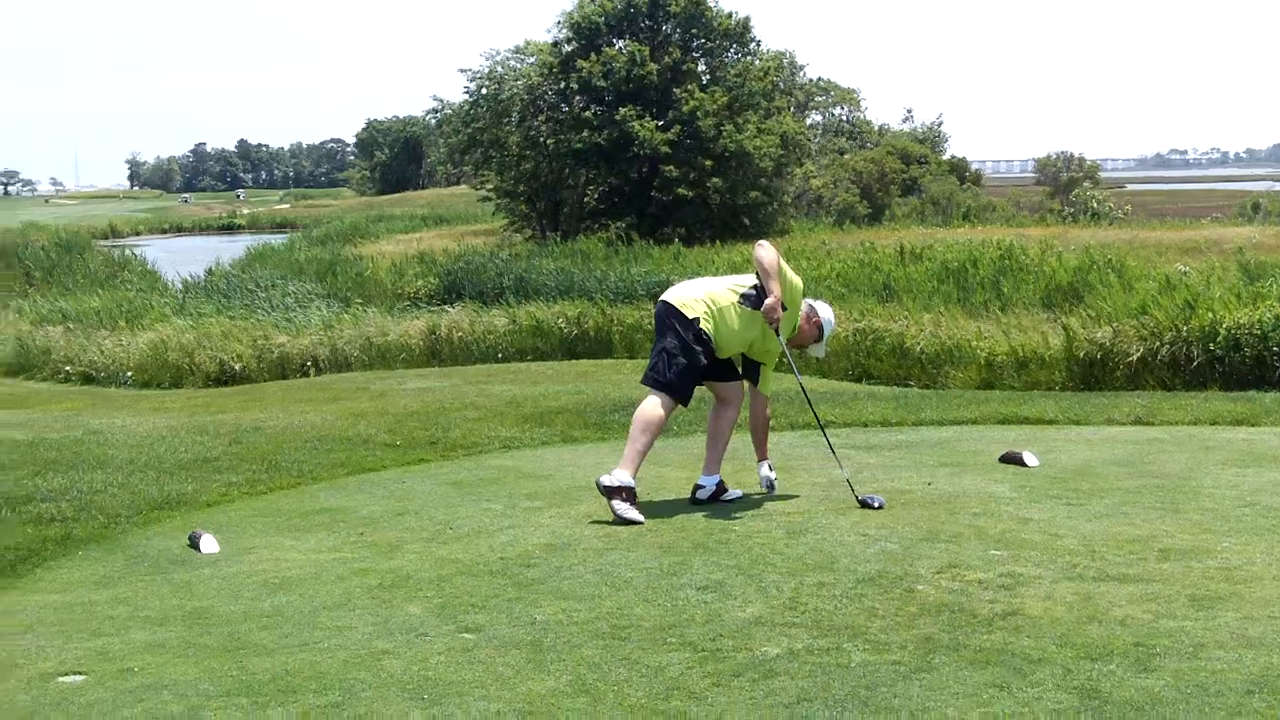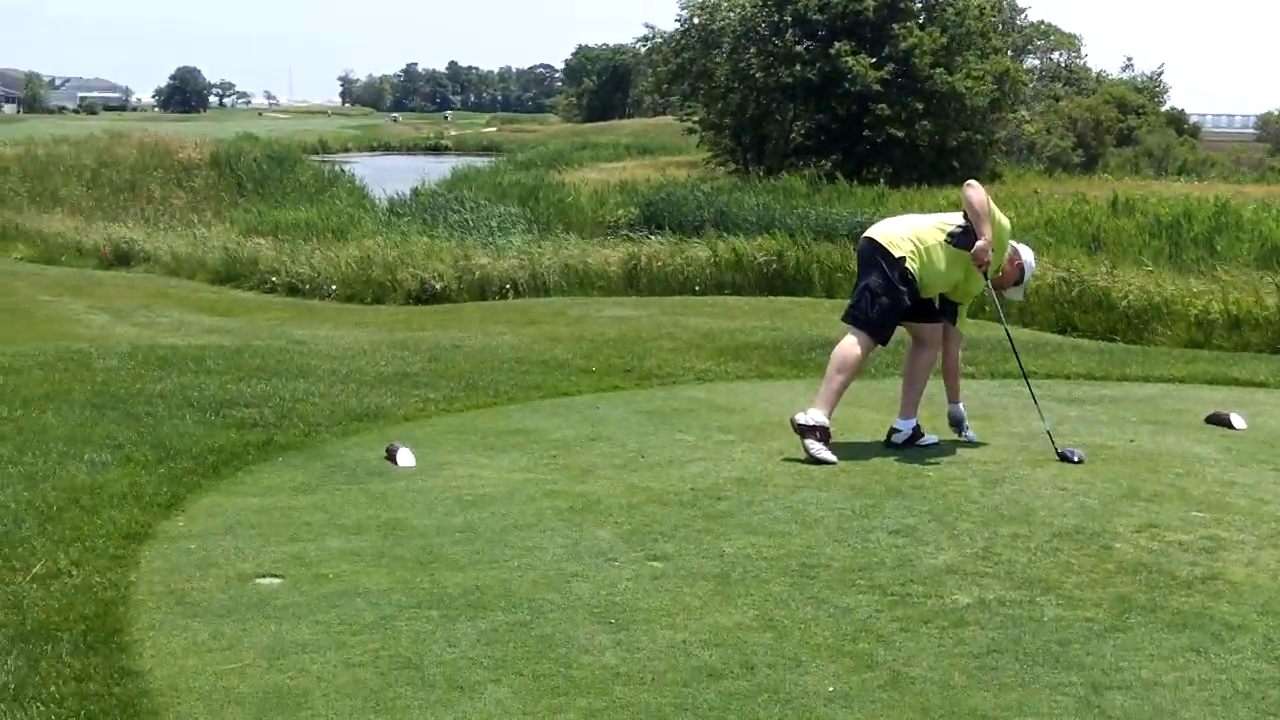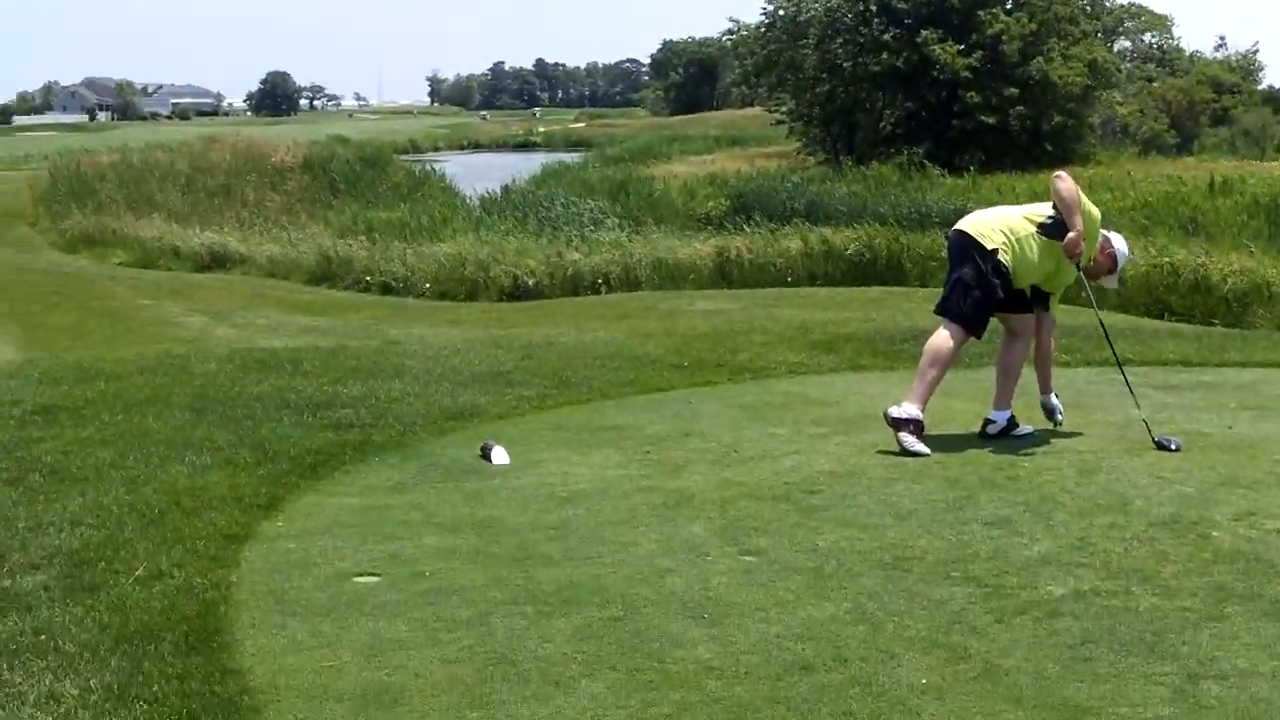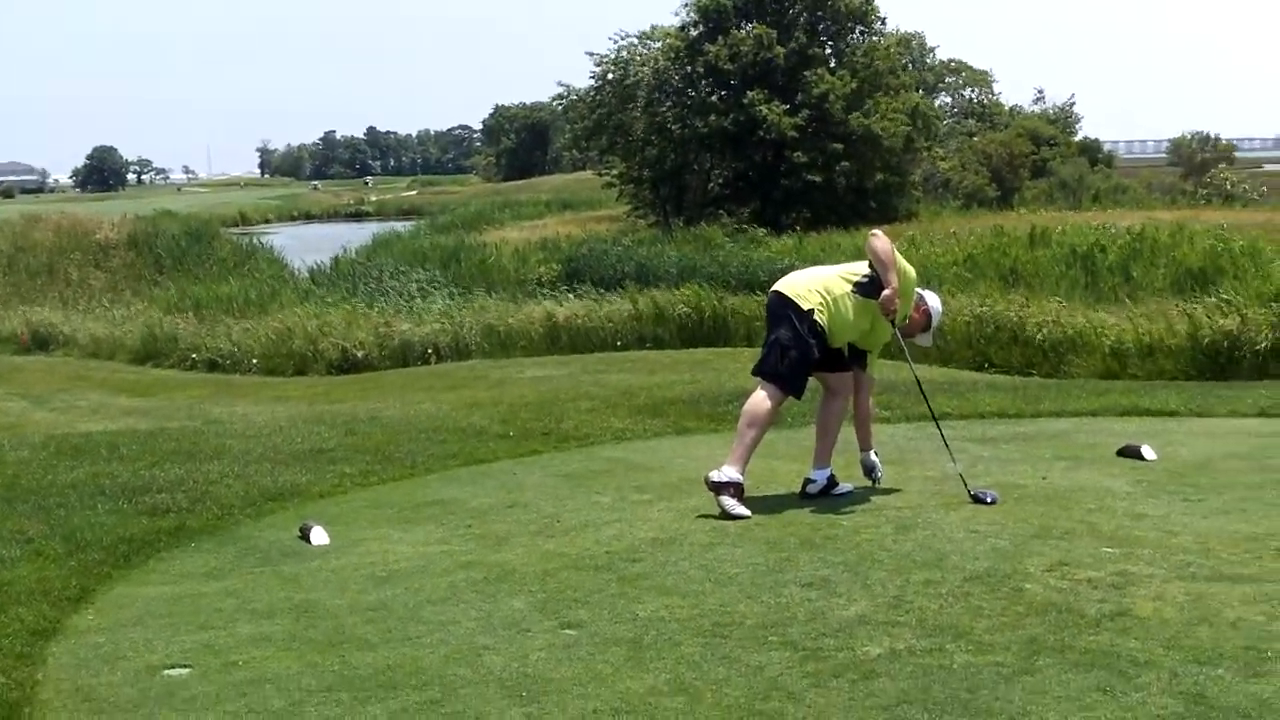
dt=1s
person 1, frame 1
left shoulder: (768, 347)
right shoulder: (793, 293)
left elbow: (760, 406)
right elbow: (762, 247)
left wrist: (763, 462)
right wrist: (774, 297)
right hip: (687, 310)
left knee: (732, 394)
right knee: (664, 397)
left ankle: (708, 483)
right ankle: (620, 482)
person 1, frame 2
left shoulder: (967, 285)
right shoulder: (1000, 232)
left elbow: (951, 347)
right elbow: (971, 187)
left wrist: (955, 405)
right wrist: (985, 239)
right hip: (891, 248)
left knee: (931, 336)
right knee: (864, 336)
left ankle: (905, 427)
right ankle: (814, 421)
person 1, frame 3
left shoulder: (1058, 274)
right shoulder: (1091, 221)
left elbow: (1043, 336)
right elbow: (1060, 179)
left wrist: (1047, 395)
right wrist: (1076, 231)
right hip: (983, 240)
left knee: (1023, 327)
right knee: (957, 329)
left ankle: (999, 418)
right ankle: (908, 415)
person 1, frame 4
left shoulder: (877, 331)
right shoulder: (906, 279)
left elbow: (861, 394)
right elbow: (876, 237)
left wrist: (867, 452)
right wrist: (890, 287)
right hip: (800, 301)
left knee: (841, 386)
right knee: (774, 390)
left ankle: (819, 477)
right ankle: (728, 477)
